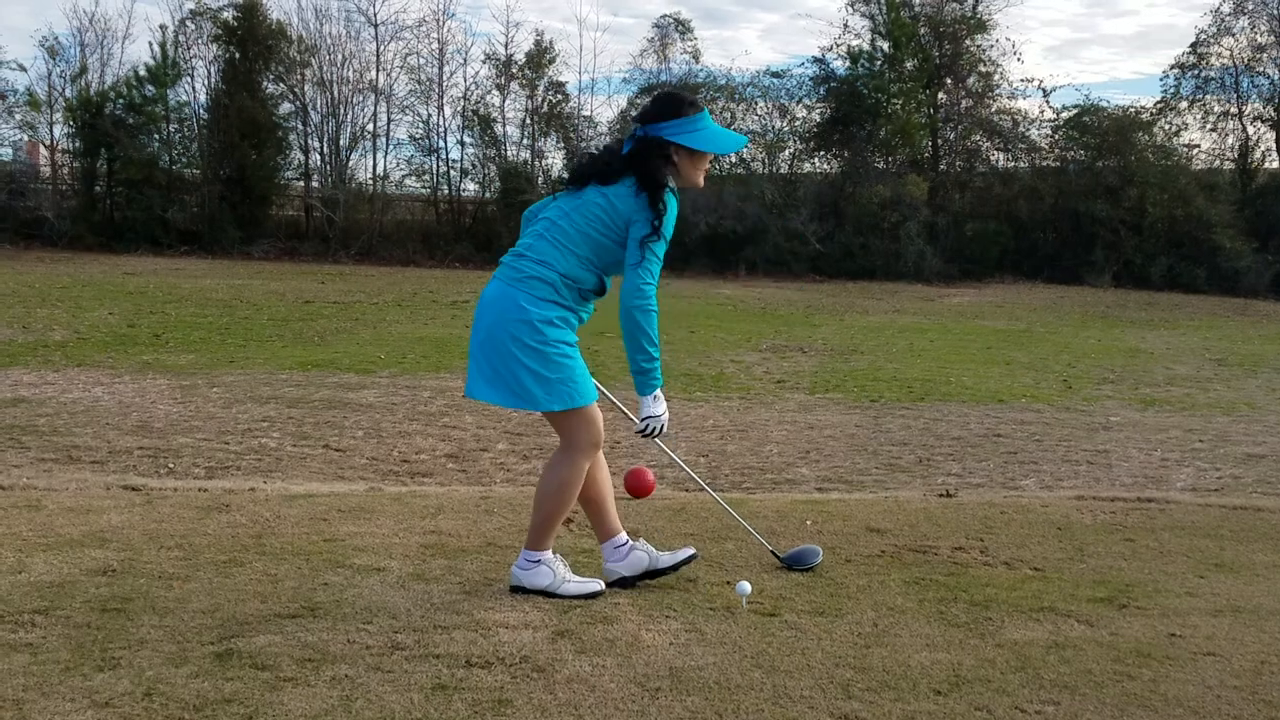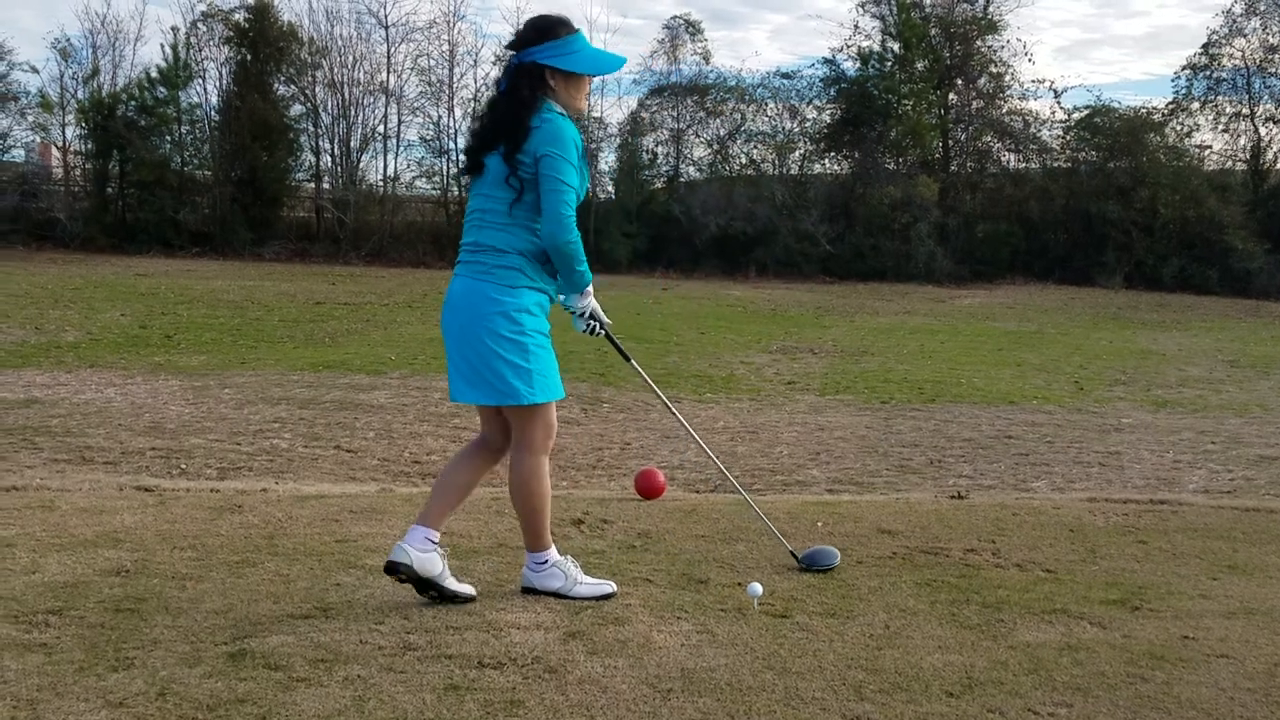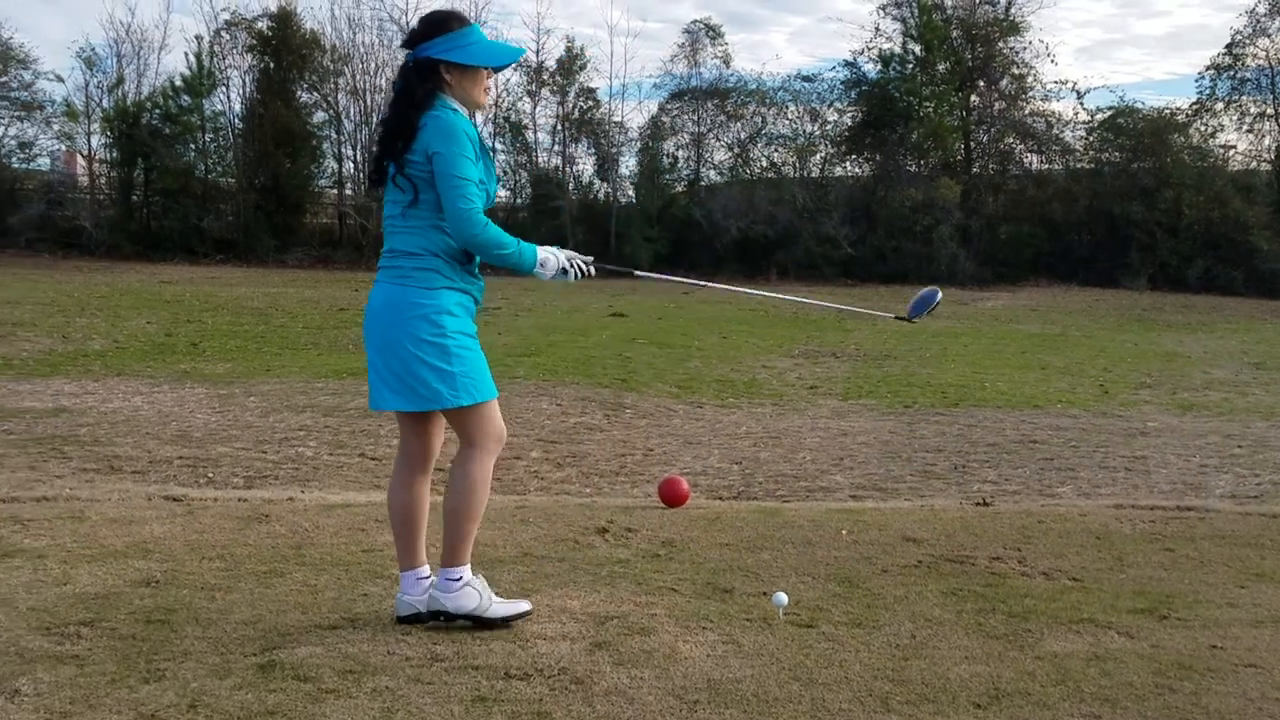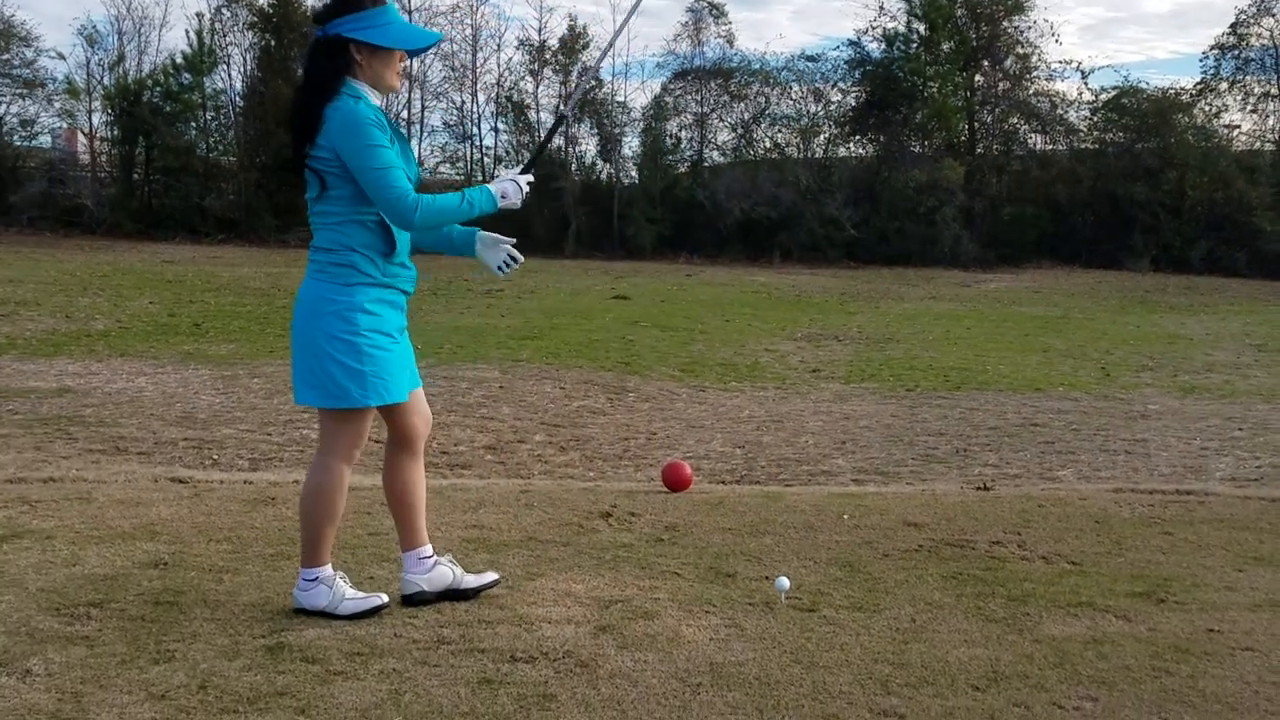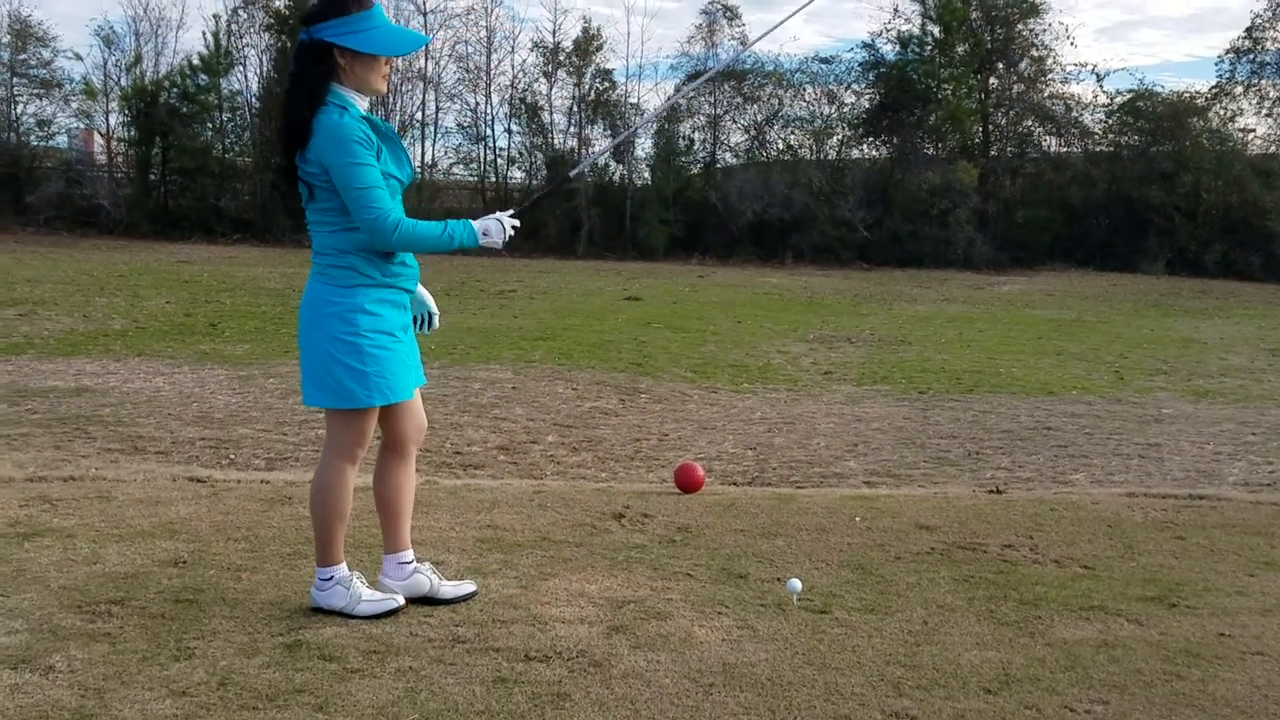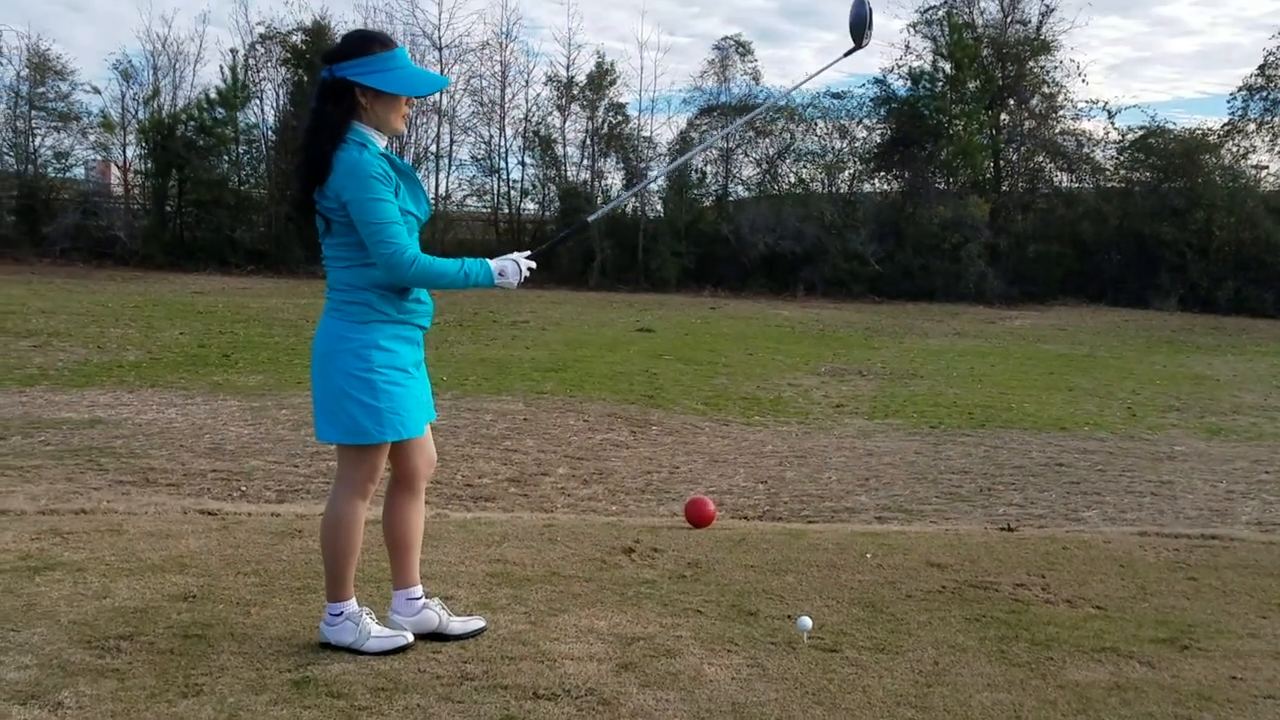
dt=0.5s
person 1, frame 1
left shoulder: (615, 178)
right shoulder: (655, 200)
left elbow: (534, 217)
right elbow: (638, 298)
right wrist: (650, 391)
left hip: (513, 305)
right hip: (531, 316)
left knee: (585, 435)
right knee: (586, 438)
left ankle: (620, 552)
right ankle: (533, 563)
person 1, frame 2
left shoulder: (503, 132)
right shoulder: (554, 131)
right elbow: (557, 229)
left wrist: (569, 291)
right wrist: (581, 288)
left hip: (474, 295)
right hip: (508, 302)
left knee: (497, 437)
right knee: (536, 434)
left ankle: (419, 546)
right ankle: (544, 566)
person 1, frame 3
left shoulder: (416, 130)
right shoulder: (448, 126)
right elbow: (468, 227)
left wrist: (534, 258)
right wrist: (536, 258)
left hip: (399, 303)
right hip: (429, 307)
left knee: (420, 449)
right knee: (483, 438)
left ankle: (417, 585)
right ankle: (454, 579)
person 1, frame 4
left shoulder: (354, 114)
right shoulder: (352, 116)
left elbow: (385, 217)
right elbow: (406, 210)
left wrist: (473, 239)
right wrist: (491, 195)
left hip: (373, 302)
right hip: (351, 304)
left knee: (412, 430)
right knee: (343, 446)
left ankle: (422, 567)
right ankle: (314, 582)
person 1, frame 5
left shoulder: (351, 121)
right shoulder: (338, 127)
right elbow: (382, 227)
left wrist: (409, 284)
right wrist: (474, 232)
left hip: (379, 303)
right hip: (354, 307)
left knee: (406, 434)
right knee: (348, 447)
left ankle: (400, 569)
right ankle: (331, 581)
person 1, frame 6
left shoulder: (370, 158)
right shoulder: (358, 164)
right elbow: (399, 262)
left wrist: (424, 318)
right wrist: (489, 271)
left hip: (392, 339)
right hip: (368, 342)
left knee: (416, 469)
right knee: (359, 480)
left ankle: (410, 605)
right ankle: (341, 617)
